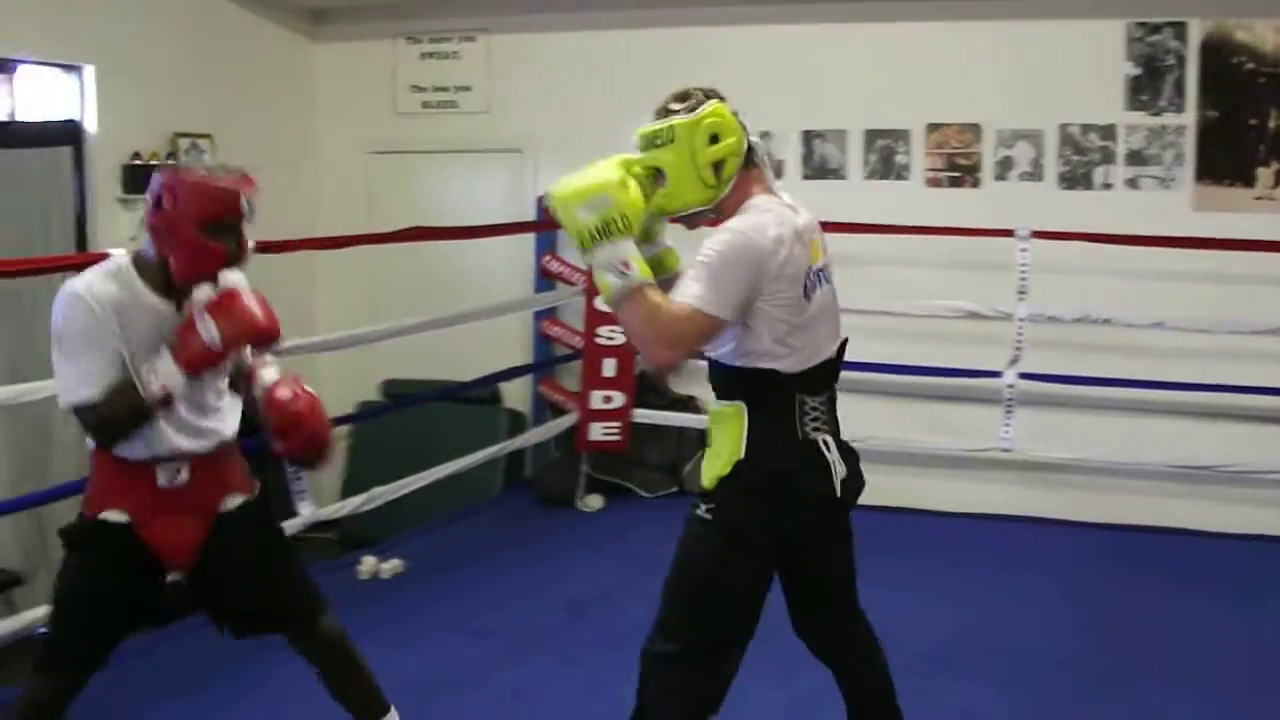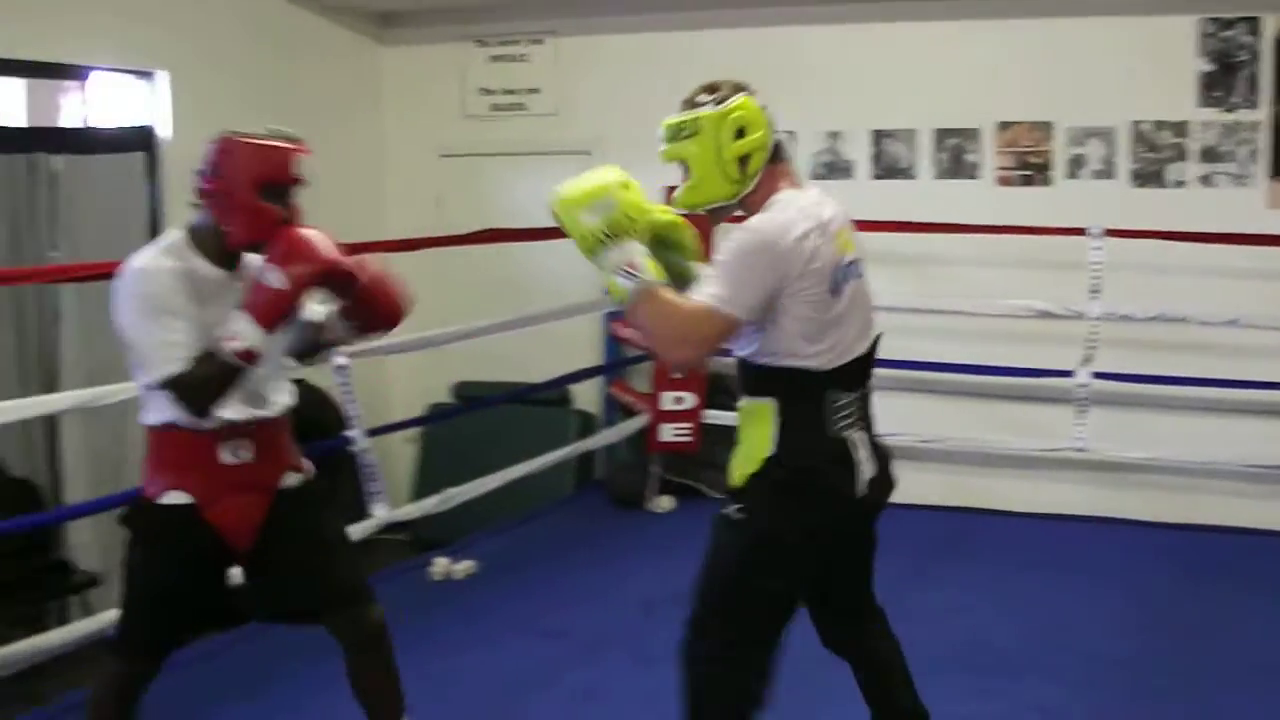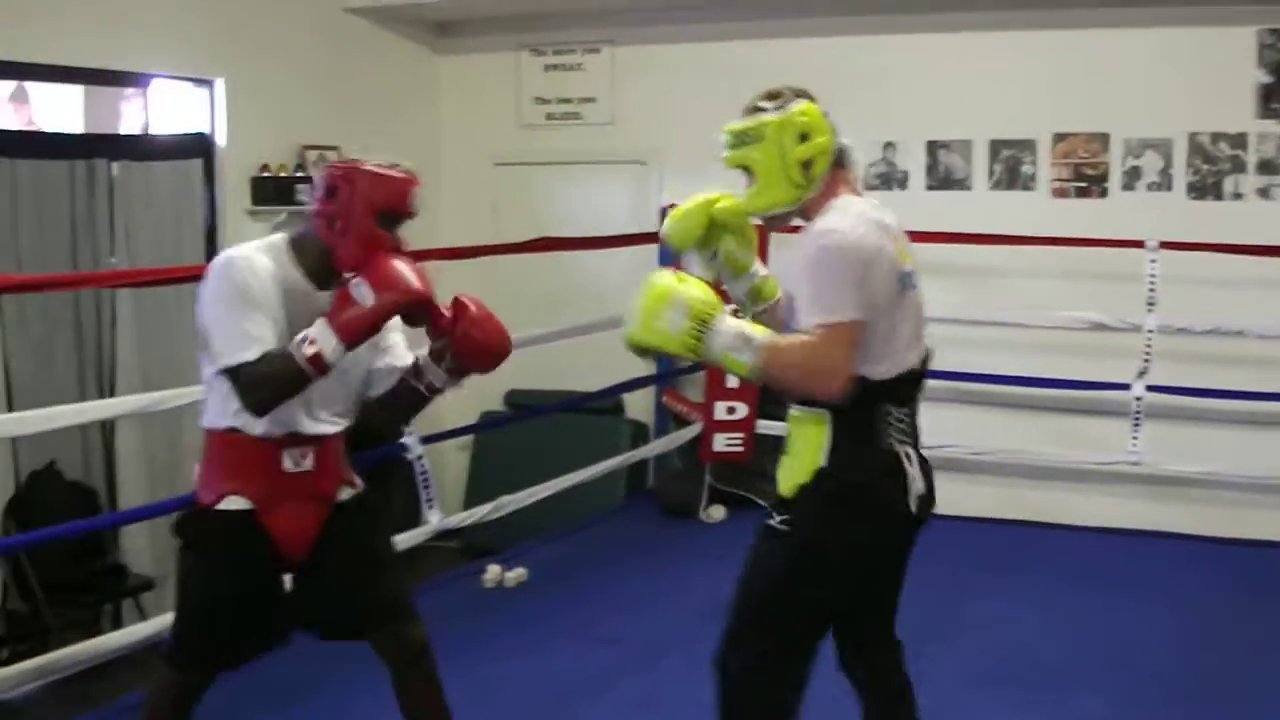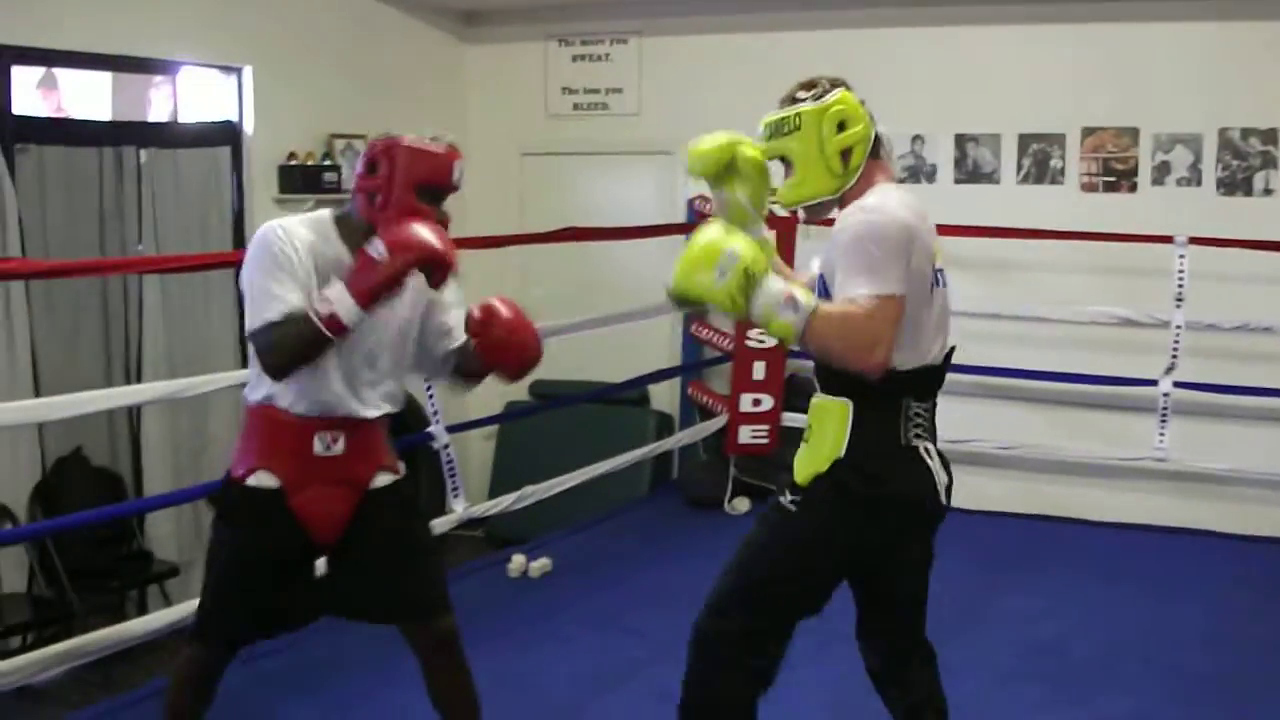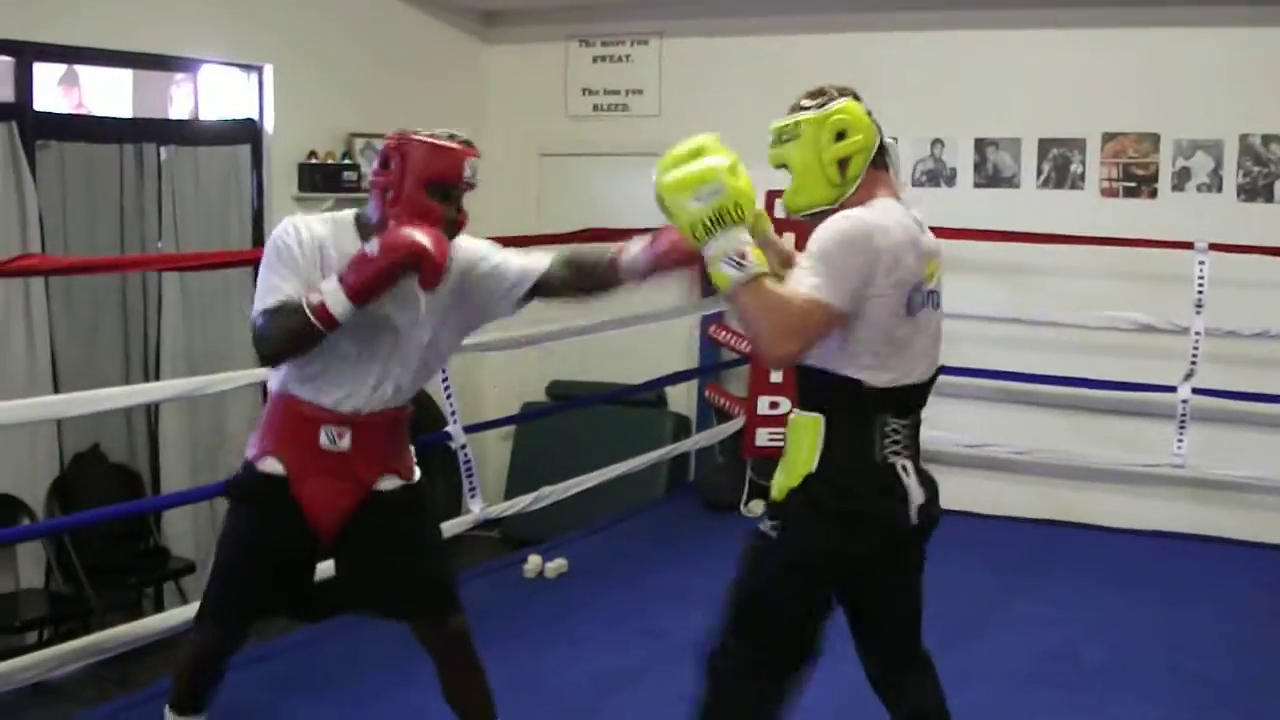
dt=0.2s
person 1, frame 1
left shoulder: (744, 239)
right shoulder: (791, 219)
left elbow: (662, 347)
right elbow: (698, 311)
left wrist: (607, 248)
right wrist: (637, 240)
left hip: (763, 476)
right hip: (818, 465)
left knee: (683, 653)
right knee: (835, 622)
person 1, frame 2
left shoulder: (763, 236)
right shoulder: (821, 213)
left elbow: (679, 346)
left wrist: (618, 245)
right wrist: (682, 263)
left hip: (793, 476)
right hip: (848, 464)
left knee: (723, 654)
right knee: (852, 619)
person 1, frame 3
left shoulder: (832, 239)
right shoulder: (872, 225)
left elbow: (825, 375)
left wrist: (714, 333)
right wrist: (737, 268)
left hip: (840, 491)
right hip: (890, 483)
left knee: (755, 662)
right knee: (871, 650)
person 1, frame 4
left shoulder: (873, 219)
right shoulder: (894, 215)
left elbow: (863, 348)
right elbow: (816, 308)
left wrist: (754, 289)
right wrist: (741, 207)
left hip: (856, 479)
right hip: (909, 477)
left knee: (731, 638)
right knee: (901, 655)
person 1, frame 5
left shoulder: (854, 232)
right shoulder: (913, 236)
left elbow: (780, 340)
right elbow: (799, 297)
left wrist: (726, 238)
right wrist: (735, 231)
left hip: (832, 495)
right hip: (899, 495)
left knee: (744, 669)
right knee: (900, 664)
person 2, frame 1
left shoulder: (222, 287)
right shoulder: (88, 300)
right elbow: (102, 429)
left wrist: (275, 390)
right wrist: (184, 358)
left hip: (220, 490)
right hip: (127, 501)
left knee: (317, 630)
right knee: (63, 669)
person 2, frame 2
left shoulder: (271, 261)
right shoulder: (151, 274)
left elbow: (309, 341)
right elbow: (193, 395)
left wrist: (352, 311)
right wrist: (262, 310)
left hip: (273, 465)
right hip: (186, 481)
left knee: (361, 620)
right knee: (139, 653)
person 2, frame 3
left shoulder: (369, 288)
right shoulder: (244, 270)
left elbow: (392, 409)
right elbow: (259, 392)
left wrist: (450, 362)
right wrist: (343, 324)
left hip: (328, 480)
right hip: (241, 488)
left knee: (405, 638)
right knee: (194, 661)
person 2, frame 4
left shoulder: (420, 269)
right shoulder: (282, 239)
left elbow: (456, 364)
right elbow: (277, 358)
left wrist: (492, 351)
right wrist: (361, 285)
left hip: (370, 467)
right hip: (276, 466)
left knee: (435, 627)
right knee: (217, 637)
person 2, frame 5
left shoulder: (459, 259)
right shoulder: (302, 239)
left elbow: (558, 275)
right elbow: (270, 346)
left wrist: (651, 253)
right wrist: (352, 284)
left hip: (380, 463)
right hip: (289, 458)
left knee: (442, 626)
right knee: (225, 622)
